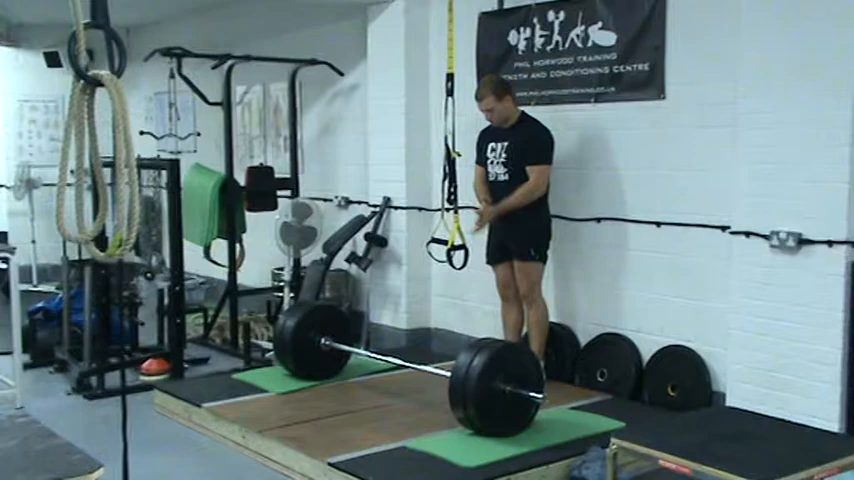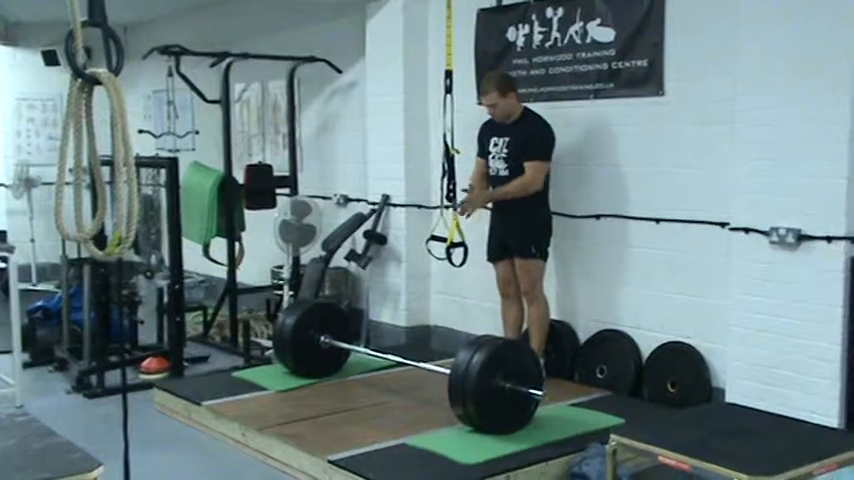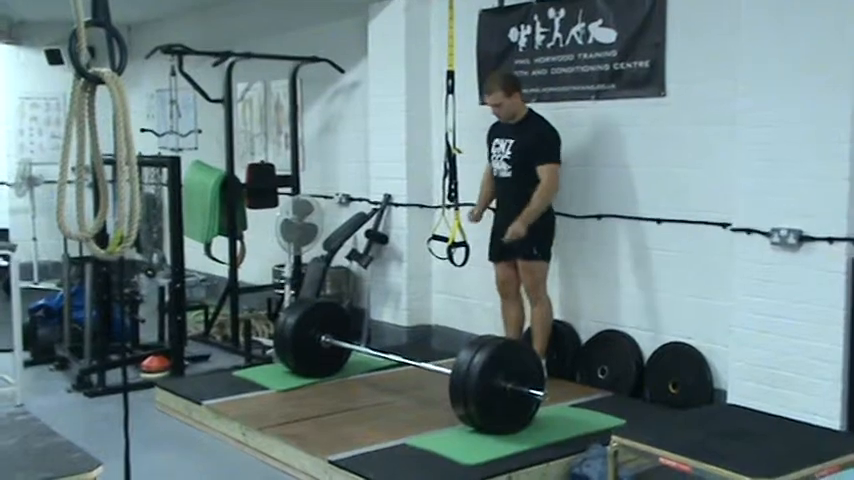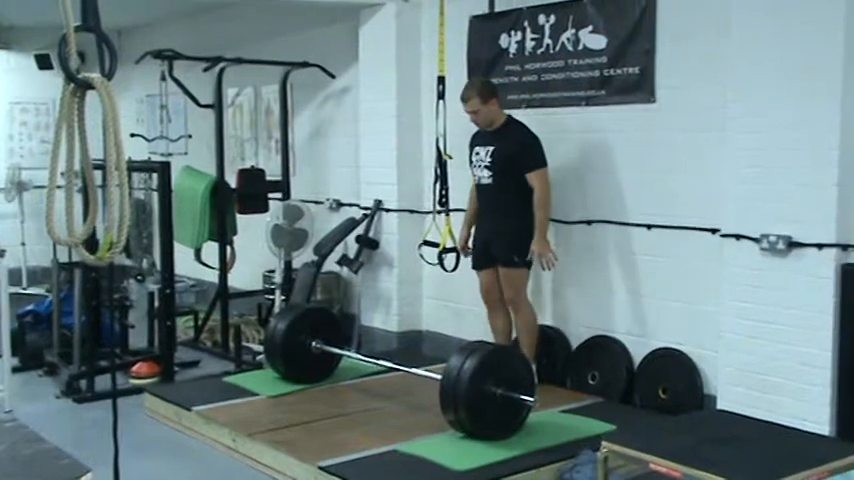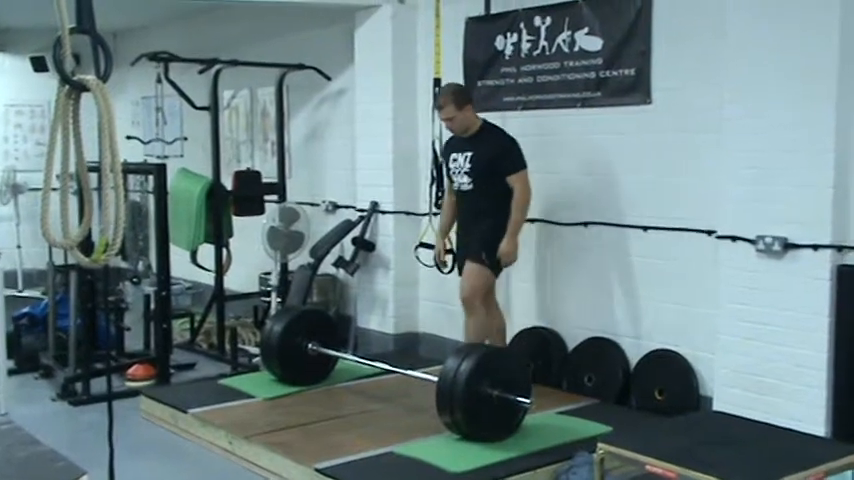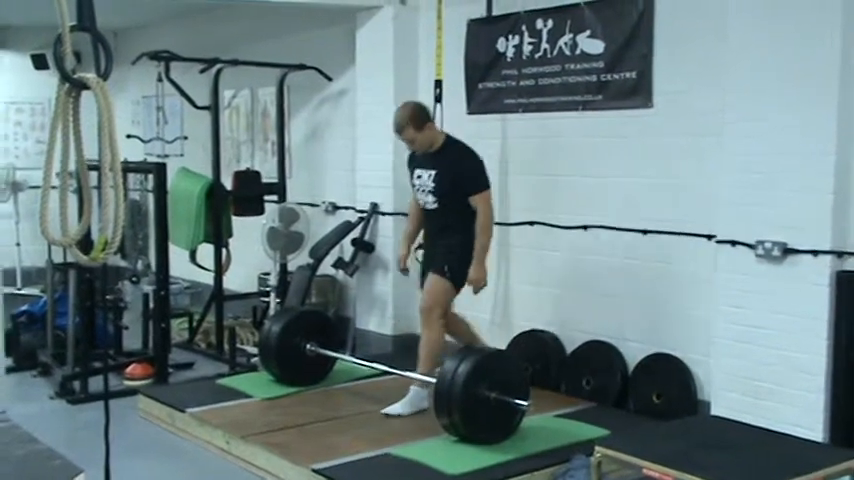
dt=0.3s
person 1, frame 1
left shoulder: (535, 133)
right shoulder: (486, 135)
left elbow: (538, 185)
right elbow: (480, 178)
left wrist: (496, 209)
right wrist: (485, 207)
left hip: (529, 226)
right hip: (499, 226)
left knee: (529, 294)
right knee: (507, 295)
person 1, frame 2
left shoulder: (536, 129)
right shoulder: (488, 129)
left elbow: (533, 181)
right elbow: (480, 171)
left wrist: (487, 196)
right wrist: (475, 193)
left hip: (530, 222)
right hip: (499, 220)
left knee: (530, 291)
right knee: (507, 291)
person 1, frame 3
left shoulder: (540, 131)
right shoulder: (495, 130)
left elbow: (549, 183)
left wrist: (523, 222)
right wrist: (480, 208)
left hip: (529, 227)
right hip: (503, 222)
left knee: (535, 292)
right knee: (506, 290)
left ankle: (537, 362)
person 1, frame 4
left shoulder: (521, 138)
right shoulder: (477, 139)
left elbow: (541, 189)
left wrist: (540, 238)
right wrist: (466, 228)
left hip: (514, 233)
right hip: (485, 230)
left knee: (516, 300)
right knee: (491, 299)
person 1, frame 5
left shoulder: (498, 142)
right shoulder: (450, 146)
left elbow: (521, 189)
left wrist: (511, 237)
right wrist: (441, 236)
left hip: (492, 230)
right hip: (466, 230)
left knee: (469, 295)
right knee: (483, 302)
person 1, frame 6
left shoulder: (462, 159)
right shoulder: (415, 158)
left elbow: (484, 212)
left wrist: (479, 264)
right wrist: (406, 245)
left hip: (458, 244)
right hip: (433, 243)
left knee: (429, 310)
right knee: (443, 315)
left ankle: (421, 392)
